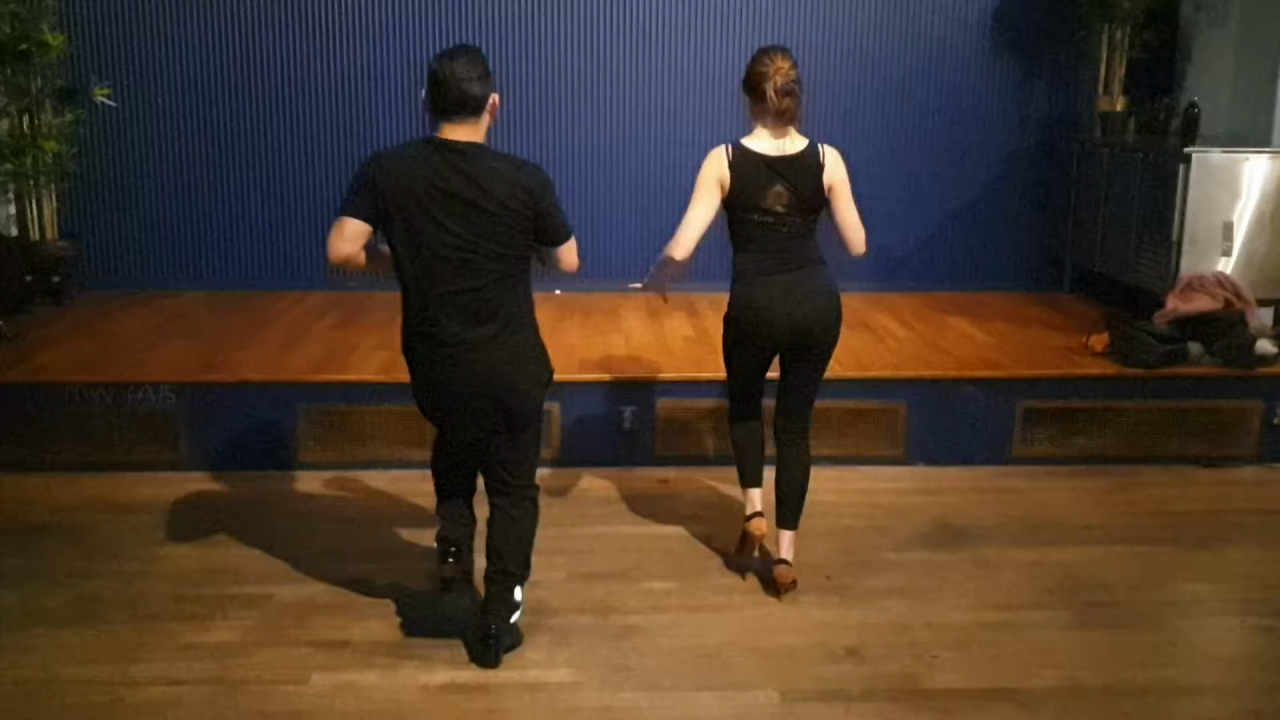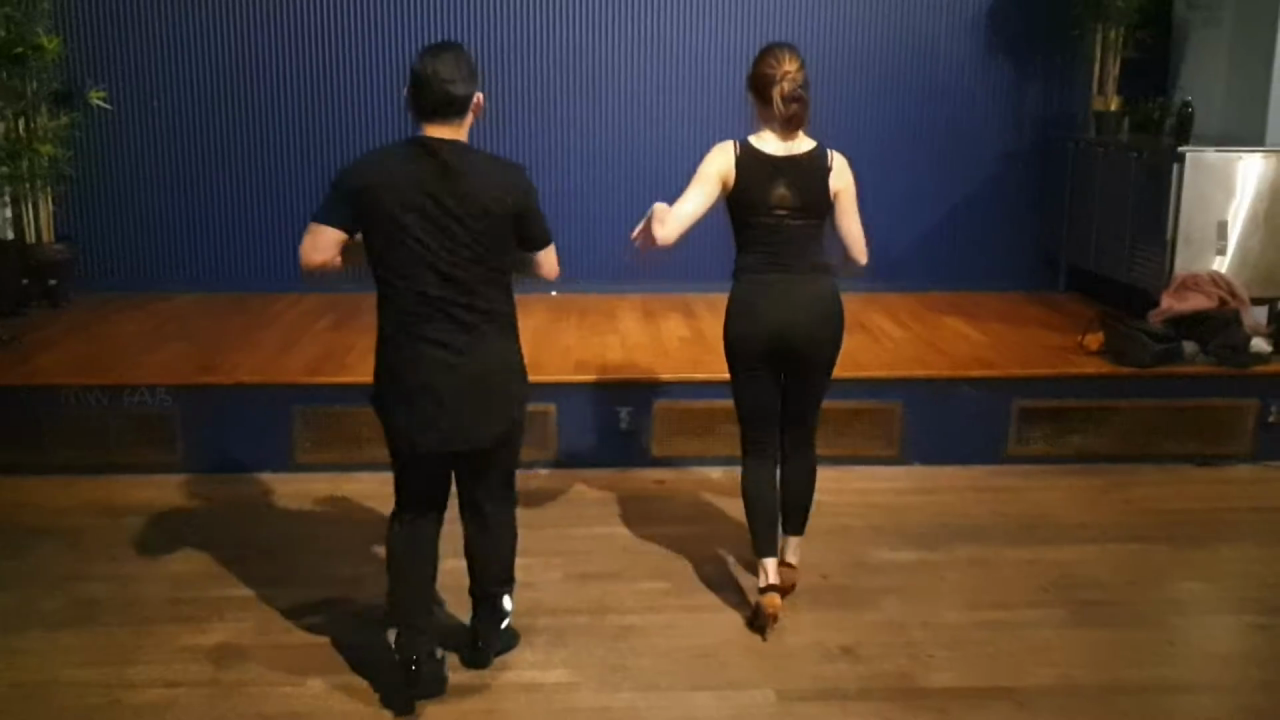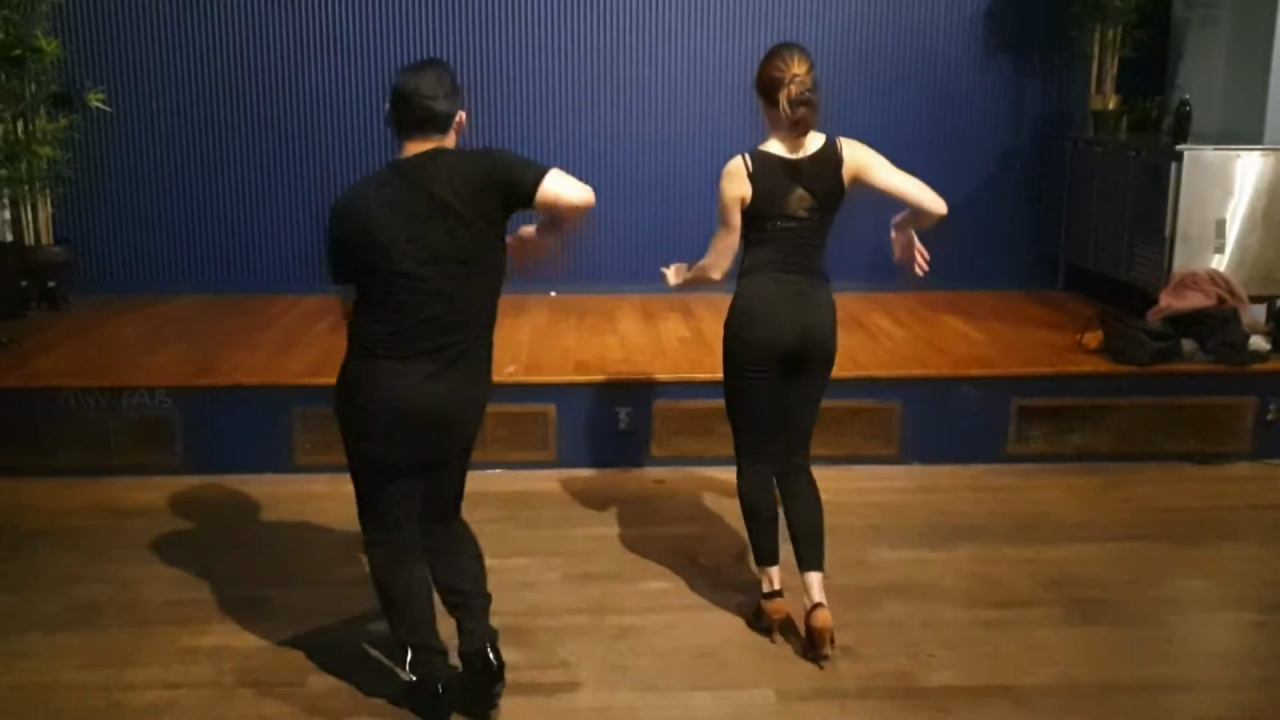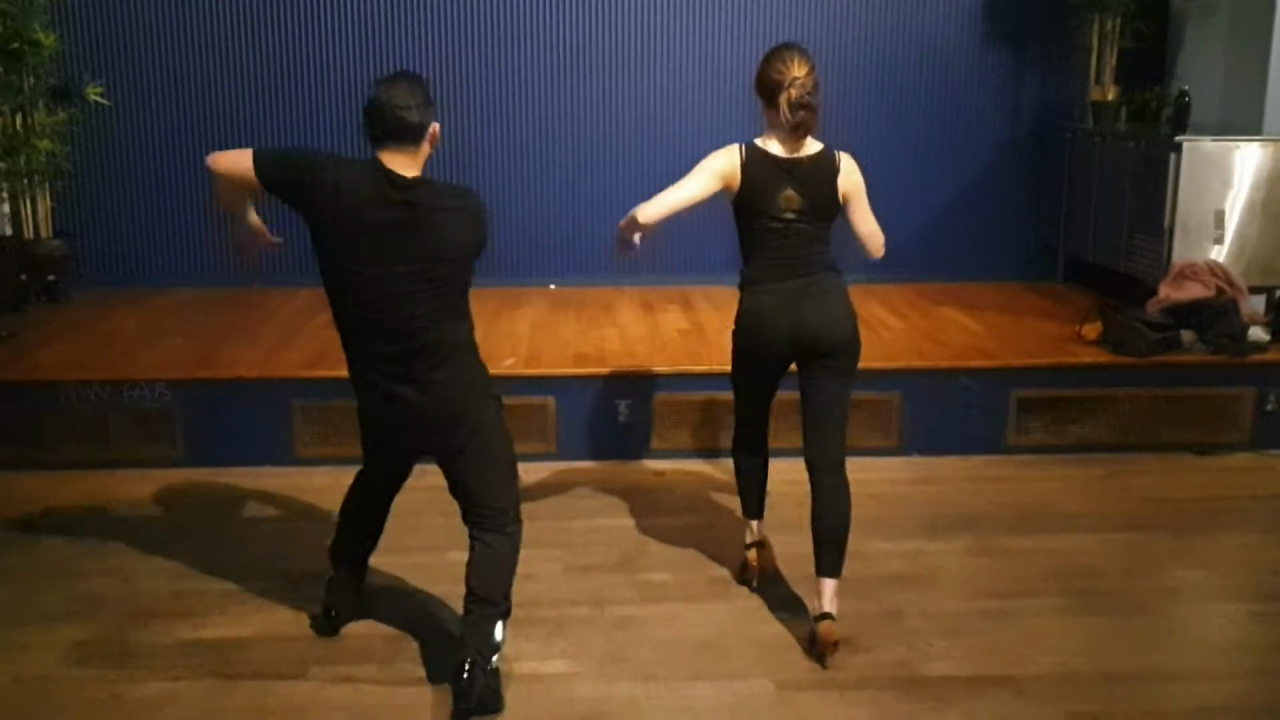
dt=0.3s
person 1, frame 1
left shoulder: (386, 169)
right shoulder: (525, 179)
left elbow: (341, 252)
right elbow: (568, 262)
left hip: (434, 366)
right hip: (511, 364)
left knee: (456, 446)
right knee: (512, 487)
left ankle: (451, 549)
right ankle: (497, 625)
person 1, frame 2
left shoulder: (367, 174)
right shoulder: (507, 181)
left elbow: (315, 256)
right elbow: (546, 268)
left hip: (406, 379)
right hip: (489, 379)
left knee: (415, 508)
right knee: (489, 506)
left ankle: (416, 656)
right ankle: (488, 630)
person 1, frame 3
left shoulder: (357, 203)
right shoulder: (486, 171)
right elbow: (578, 198)
right wrist: (541, 238)
left hip: (376, 398)
right hip: (457, 397)
left knee: (392, 535)
right knee: (444, 523)
right ankle: (480, 651)
person 1, frame 4
left shoulder: (329, 182)
right shoulder: (462, 210)
left elbow: (220, 164)
left wrist: (248, 217)
left hip: (383, 400)
right hip: (459, 398)
left knee: (377, 483)
right knee: (495, 523)
left ankle: (340, 599)
right ankle: (477, 666)
person 2, frame 1
left shoulder: (724, 161)
right shoulder: (827, 161)
left elbow: (681, 249)
right elbow: (857, 245)
left wrist: (659, 274)
left hip: (755, 306)
right hip: (816, 303)
left knee: (744, 404)
right knee: (796, 420)
left ankle: (755, 512)
right ankle: (786, 560)
person 2, frame 2
left shoulder: (728, 158)
right shoulder: (833, 165)
left elbow: (666, 232)
right elbow: (859, 256)
left wrist: (651, 221)
left hip: (753, 311)
right hip: (816, 310)
left knee: (758, 444)
right knee: (799, 435)
left ankle: (768, 585)
right ankle: (788, 558)
person 2, frame 3
left shoulder: (743, 170)
right shoulder: (847, 156)
left elbow: (716, 268)
right elbow: (938, 206)
left wrist: (680, 276)
right wrist: (905, 227)
left hip: (756, 315)
right hip: (817, 318)
left knee: (753, 457)
right knee: (792, 457)
left ankle: (772, 592)
right ankle: (817, 598)
person 2, frame 4
left shoulder: (735, 160)
right shoulder: (840, 166)
left elbow: (649, 214)
right elbow: (876, 248)
left wrist: (628, 226)
left hip: (764, 316)
right hip: (830, 316)
left knee: (751, 427)
right knee: (827, 459)
left ankle: (754, 541)
right ankle: (826, 609)
